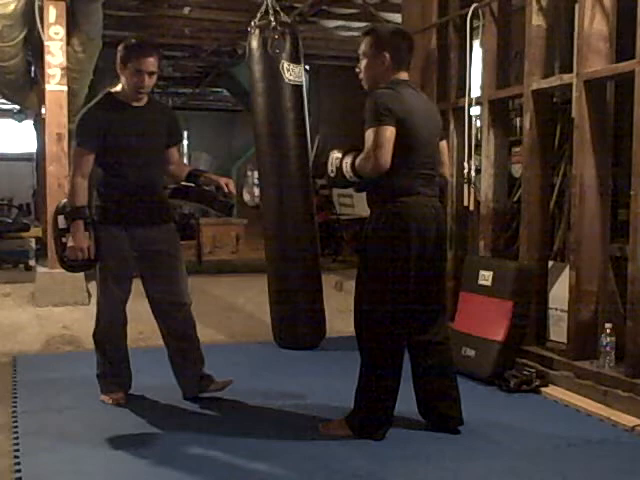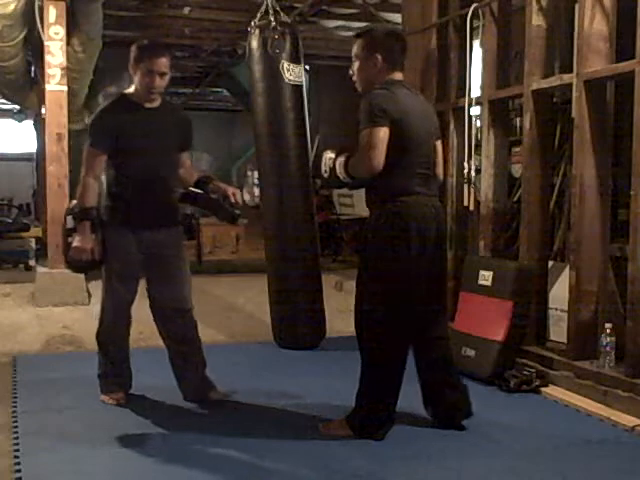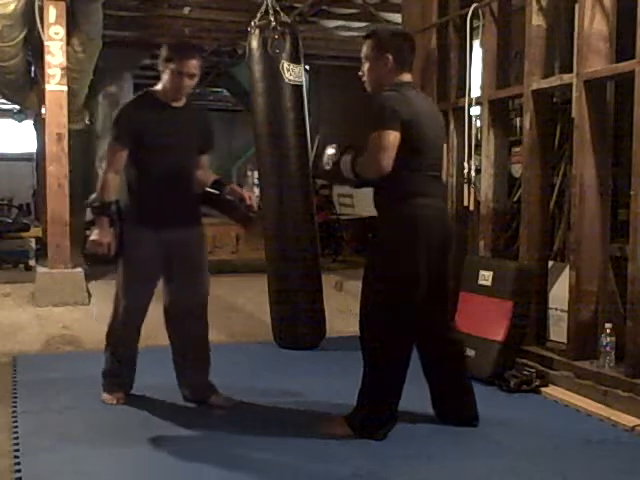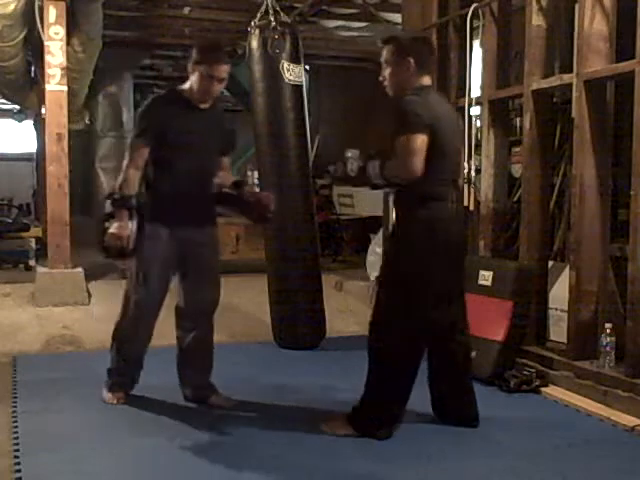
dt=0.2s
person 1, frame 1
left shoulder: (382, 99)
right shoulder: (427, 105)
left elbow: (377, 161)
right elbow: (442, 169)
left wrist: (344, 165)
left hip: (397, 218)
right hip: (431, 214)
left knee: (380, 320)
right knee: (428, 319)
left ankle: (368, 419)
right ankle: (443, 410)
person 1, frame 2
left shoulder: (378, 100)
right shoulder: (422, 105)
left elbow: (371, 162)
left wrist: (337, 166)
left hip: (397, 218)
right hip: (429, 213)
left knee: (381, 320)
right knee: (428, 316)
left ankle: (369, 419)
right ankle: (450, 404)
person 1, frame 3
left shoulder: (389, 102)
right shoulder: (427, 105)
left elbow: (381, 163)
left wrist: (343, 165)
right wrist: (359, 167)
left hip: (406, 219)
right hip: (434, 215)
left knee: (385, 321)
right knee: (435, 318)
left ankle: (370, 419)
right ankle: (458, 405)
person 1, frame 4
left shoulder: (412, 105)
right shoulder: (443, 107)
left elbow: (410, 167)
right wrist: (387, 169)
left hip: (424, 222)
right hip: (450, 218)
left knee: (396, 321)
right knee: (446, 317)
left ankle: (371, 418)
right ankle: (458, 406)
person 2, frame 1
left shoulder: (164, 116)
right shoulder: (97, 116)
right elbow: (80, 176)
left wrist: (205, 177)
right wrist: (78, 227)
left hip: (159, 224)
right hip: (113, 227)
left knee: (175, 302)
right knee: (111, 308)
left ankle: (194, 379)
right ankle: (114, 382)
person 2, frame 2
left shoulder: (176, 119)
right shoulder: (110, 117)
right elbow: (92, 176)
left wrist: (211, 184)
right wrist: (84, 229)
left hip: (167, 227)
right hip: (122, 229)
left knee: (177, 307)
right knee: (116, 309)
left ankle: (196, 384)
right ankle: (114, 383)
person 2, frame 3
left shoulder: (198, 119)
right shoulder: (134, 112)
right elbow: (113, 171)
left wrist: (226, 188)
right wrist: (102, 222)
left hip: (186, 226)
right hip: (141, 227)
left knee: (191, 307)
right knee: (129, 306)
left ankle: (197, 385)
right ankle: (116, 382)
person 2, frame 4
left shoulder: (220, 121)
right shoulder: (158, 110)
right elbow: (134, 166)
left wrist: (246, 193)
right wrist: (121, 217)
left hip: (201, 226)
right hip: (157, 224)
left knee: (201, 306)
right knee: (141, 303)
left ankle: (197, 384)
right ankle: (119, 382)
